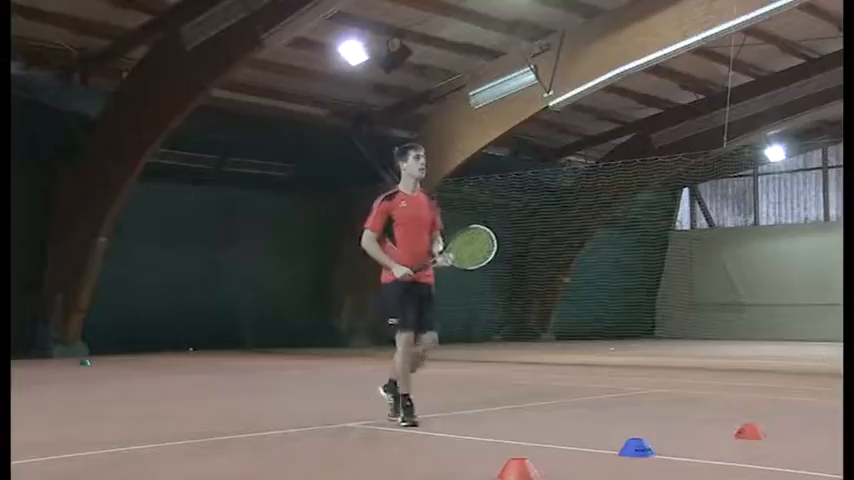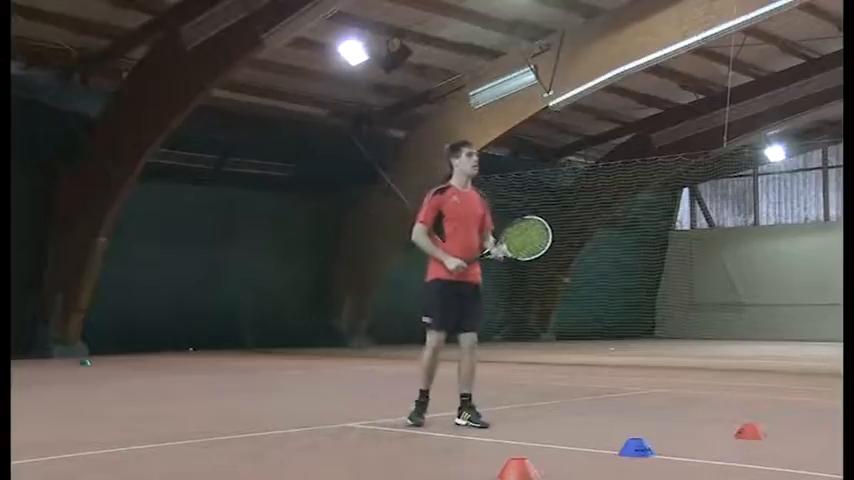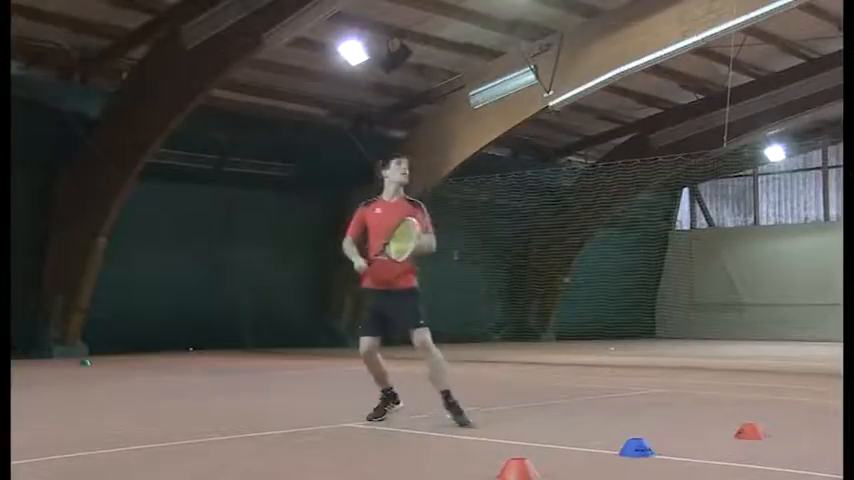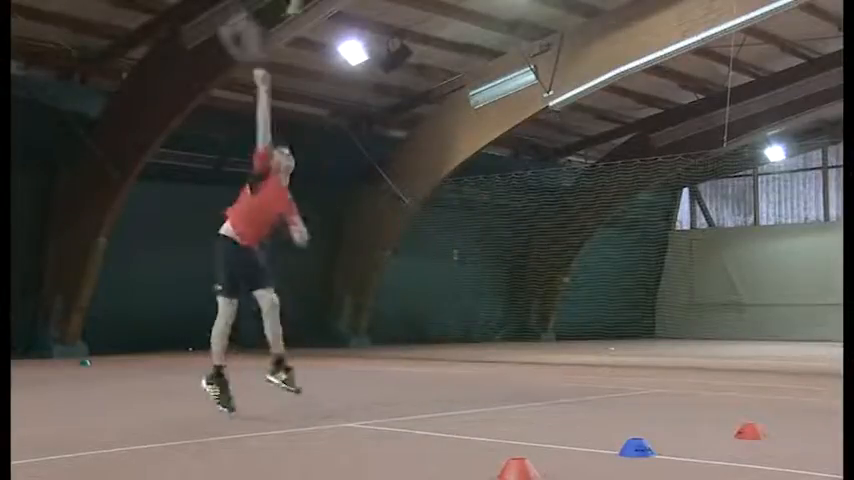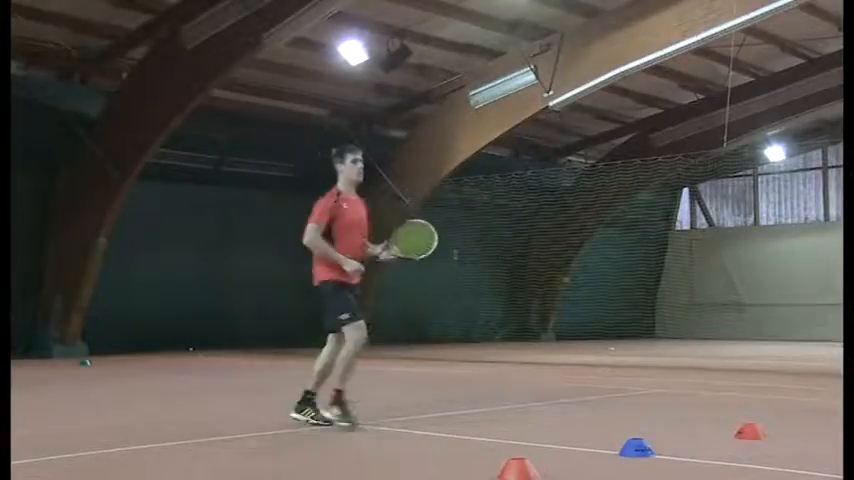
dt=1s
person 1, frame 1
left shoulder: (430, 202)
right shoulder: (388, 201)
right elbow: (367, 241)
left wrist: (439, 253)
right wrist: (394, 266)
left hip: (424, 281)
right hip: (397, 282)
left knee: (429, 341)
right knee: (406, 340)
left ankle: (391, 386)
right ankle: (405, 405)
person 1, frame 2
left shoulder: (480, 200)
right shoulder: (439, 195)
right elbow: (418, 235)
left wrist: (493, 248)
right wrist: (447, 258)
left hip: (471, 280)
right hip: (443, 279)
left knee: (469, 343)
right knee: (435, 342)
left ankle: (465, 407)
right ankle: (421, 401)
person 1, frame 3
left shoulder: (415, 207)
right shoulder: (367, 208)
left elbow: (430, 244)
right elbow: (348, 242)
right wrist: (356, 259)
left hip: (404, 288)
right hip: (374, 288)
left knee: (424, 343)
right knee: (367, 350)
left ankle: (449, 402)
right ankle: (389, 397)
person 1, frame 4
left shoulder: (286, 200)
right shoulder: (263, 176)
left elbow: (299, 233)
right elbow: (263, 138)
left wrist: (298, 233)
right wrist: (263, 90)
left hip: (250, 251)
right hip: (230, 244)
left knee: (271, 303)
right knee: (227, 313)
left ankle: (279, 366)
right ankle: (216, 376)
person 1, frame 5
left shoulder: (359, 203)
right shoulder: (330, 201)
right elbow: (309, 238)
left wrist: (379, 251)
right wrist: (344, 262)
left hip: (350, 282)
right hip: (332, 280)
left knee: (337, 344)
right knee: (358, 335)
left ankle: (305, 403)
right ankle: (337, 401)
